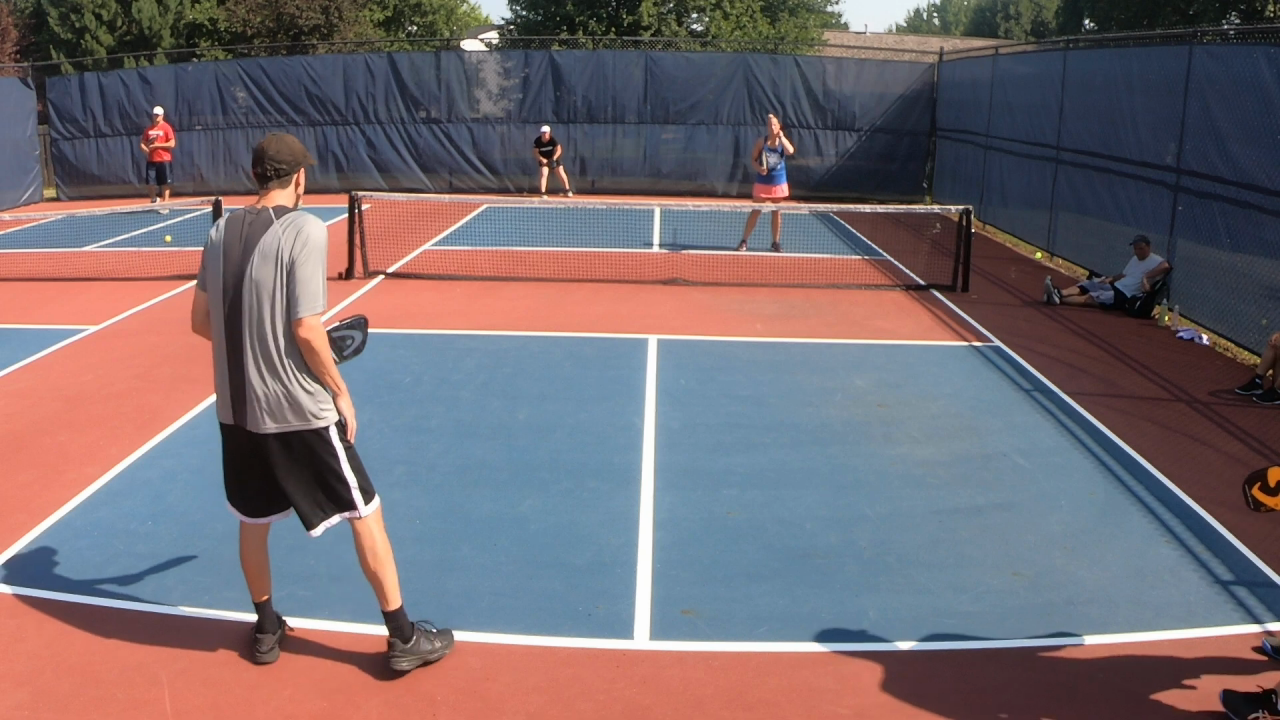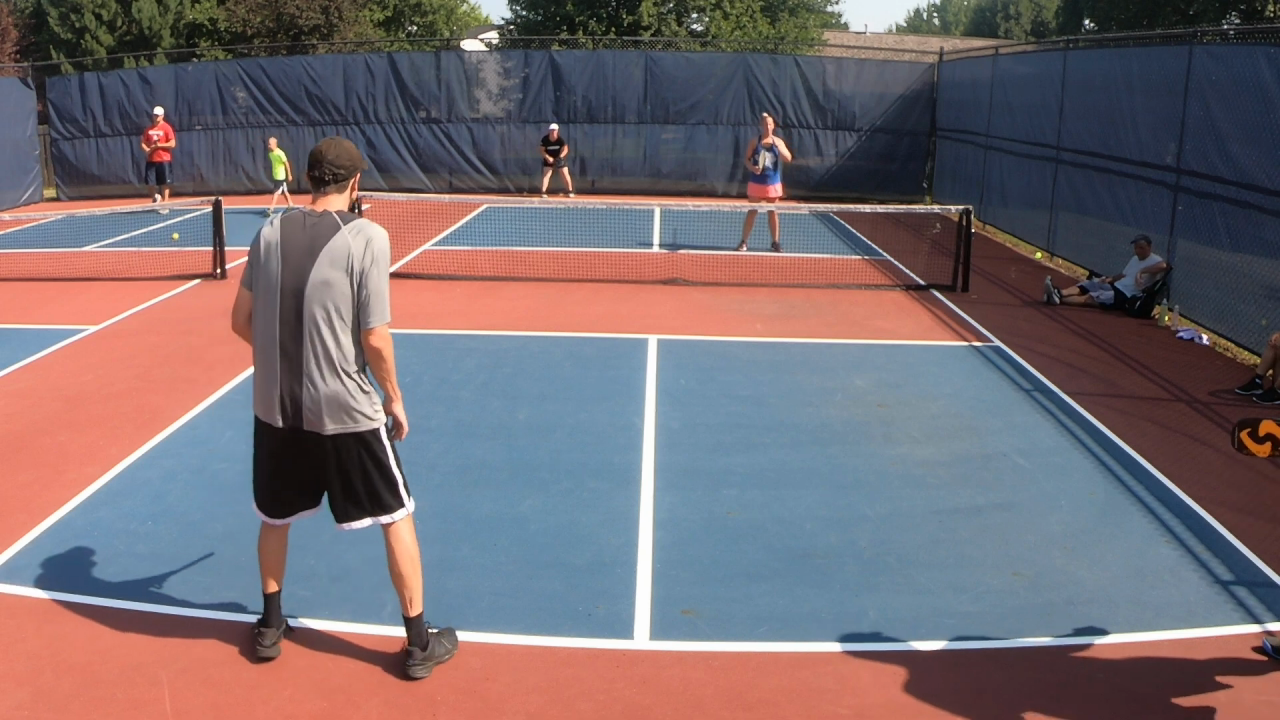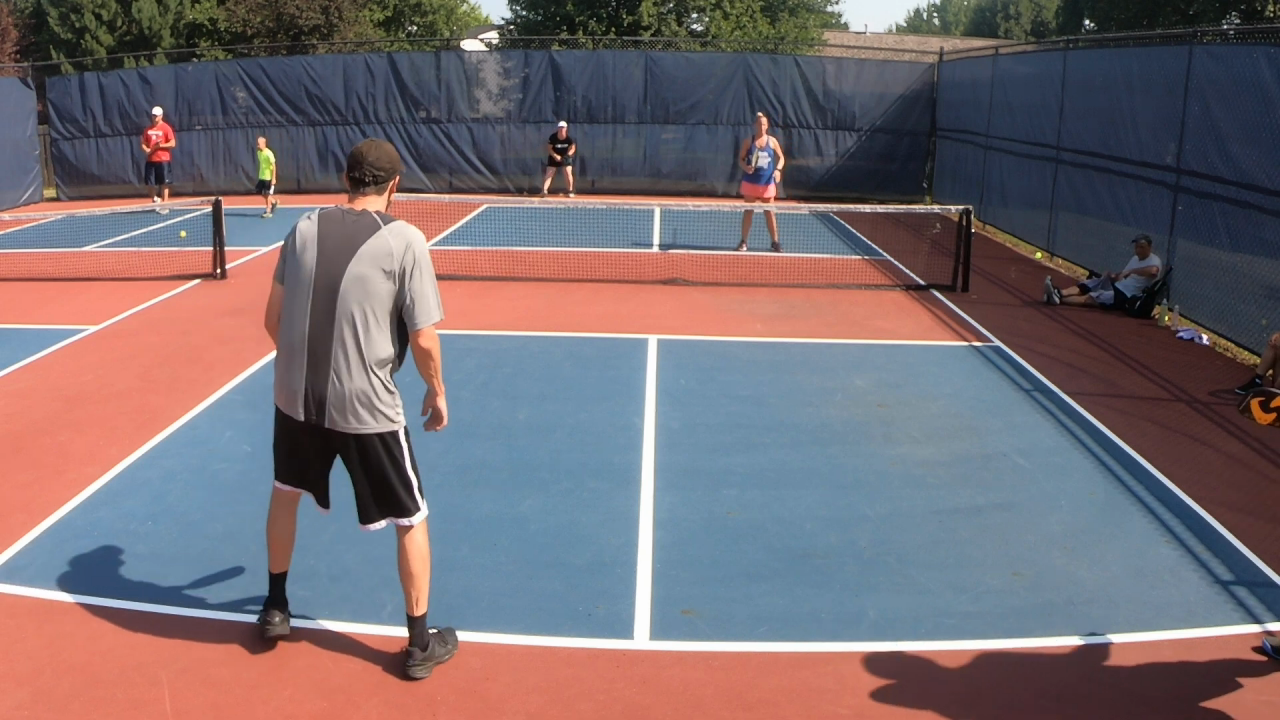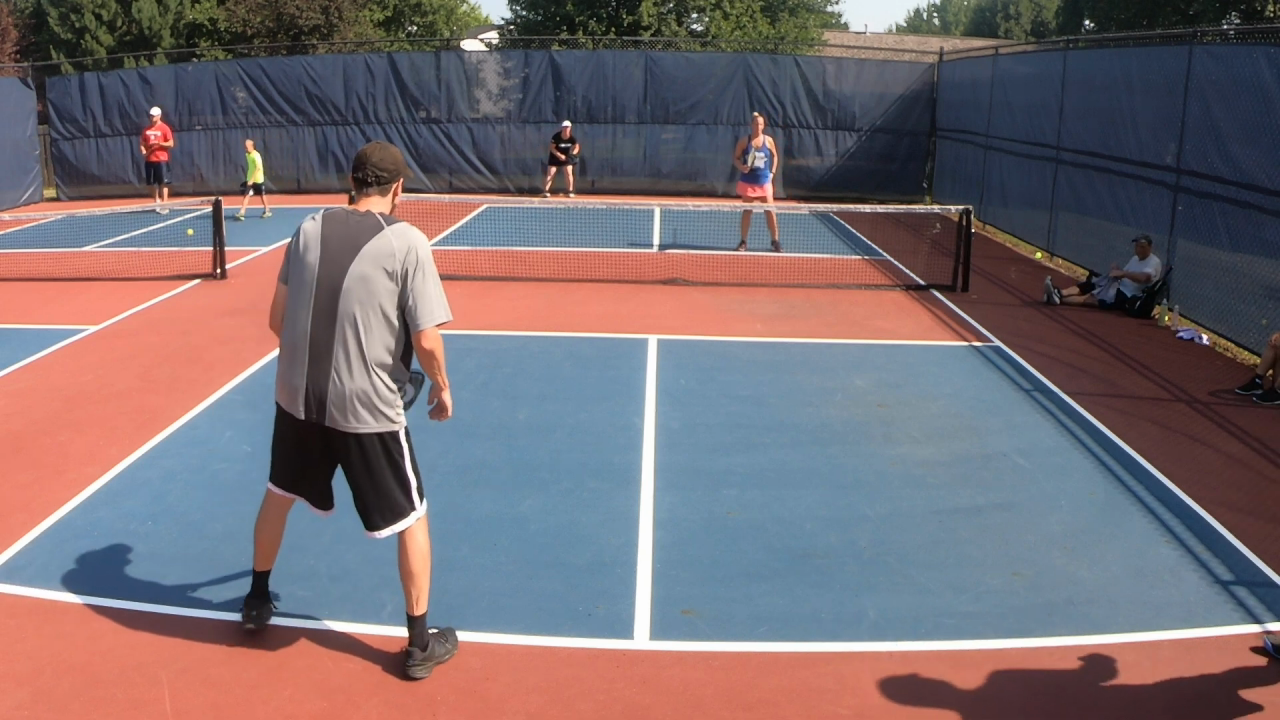
dt=0.2s
person 1, frame 1
left shoulder: (221, 231)
right shoulder: (306, 229)
left elbow: (202, 322)
right elbow: (307, 331)
right wrist: (339, 392)
left hip: (236, 406)
right hip: (298, 409)
left knee: (254, 516)
right knee: (363, 512)
left ankle: (266, 628)
right ankle: (403, 637)
person 1, frame 2
left shoulder: (271, 231)
right shoulder: (367, 236)
left elbow: (242, 321)
right elbow: (374, 339)
right wrist: (394, 399)
left hip: (276, 404)
right hip: (347, 409)
left knee: (275, 516)
right knee: (397, 517)
left ankle: (270, 624)
right ankle: (419, 642)
person 1, frame 3
left shoulder: (305, 228)
right shoulder: (405, 239)
left elbow: (273, 318)
right elbow: (424, 339)
right wrist: (437, 392)
left hip: (295, 396)
right hip: (369, 407)
left knee: (286, 490)
right knee: (411, 520)
left ankle: (275, 605)
right ankle: (420, 643)
person 1, frame 4
left shoulder: (308, 229)
right shoulder: (407, 241)
left elbow: (277, 319)
right elbow: (426, 339)
right wrist: (442, 388)
left hip: (297, 396)
right hip: (370, 406)
left knee: (279, 494)
right knee: (411, 519)
left ankle: (257, 598)
right ankle: (420, 643)
